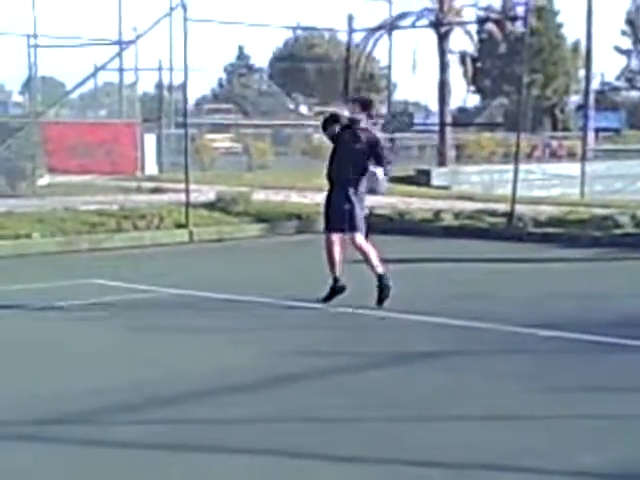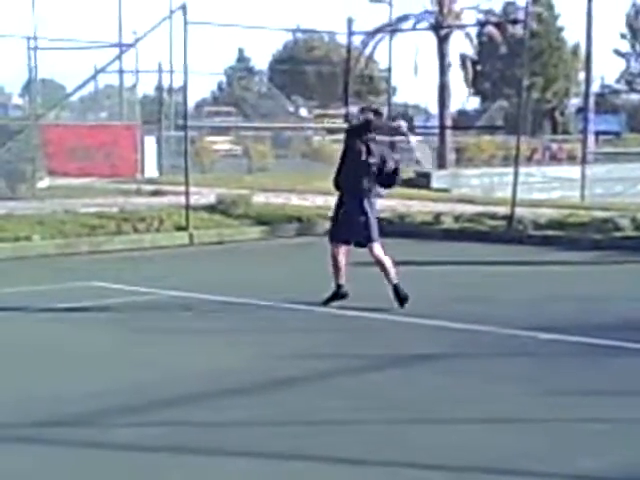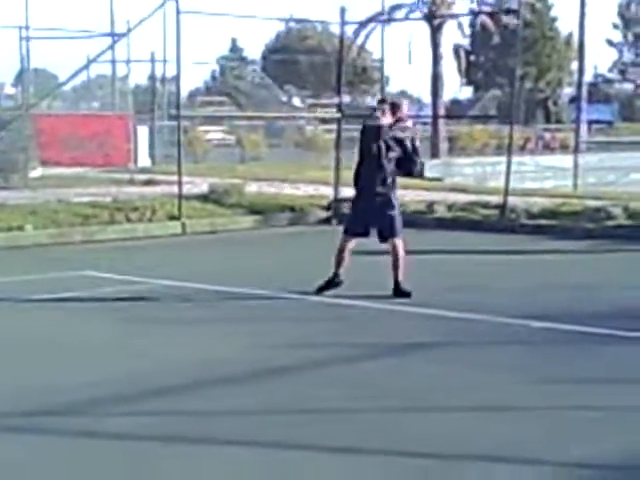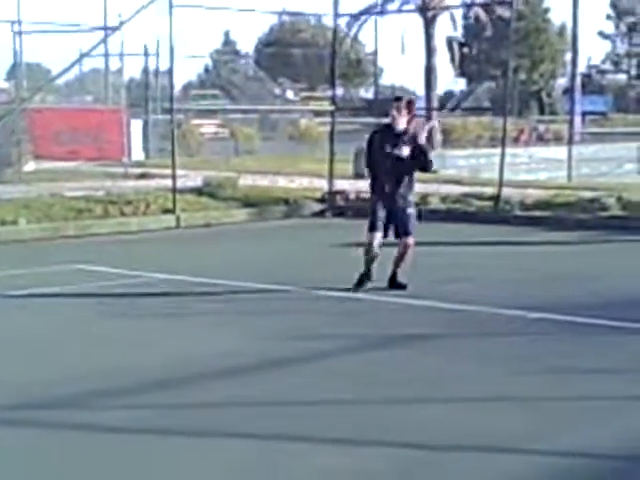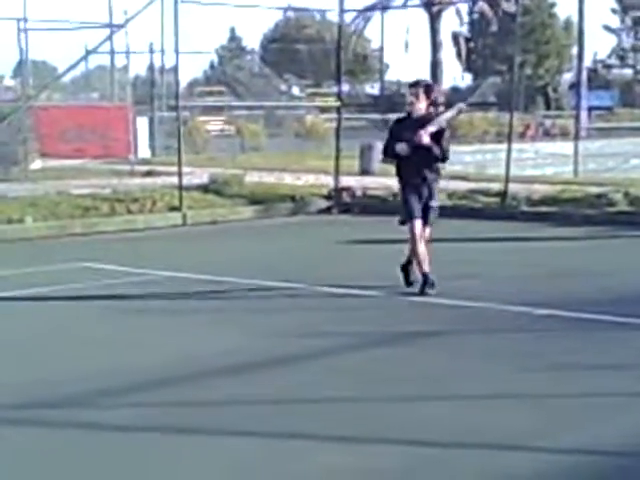
dt=0.2s
person 1, frame 1
left shoulder: (370, 138)
right shoulder: (344, 129)
left elbow: (382, 163)
right elbow: (328, 126)
right wrist: (340, 119)
left hip: (352, 193)
right hip: (335, 191)
left knee: (357, 240)
right knee: (331, 240)
left ankle: (382, 280)
right ankle: (337, 284)
person 1, frame 2
left shoulder: (382, 151)
right shoulder: (353, 137)
left elbow: (388, 183)
right elbow: (366, 126)
left wrist: (395, 169)
right wrist: (391, 127)
left hip: (364, 203)
right hip: (344, 201)
left knee: (375, 250)
right knee: (336, 249)
left ankle: (397, 288)
right ankle: (340, 289)
person 1, frame 3
left shoulder: (399, 141)
right shoulder: (368, 132)
left elbow: (409, 168)
right elbow: (375, 130)
left wrist: (413, 145)
right wrist: (397, 127)
left hip: (385, 198)
right hip: (364, 196)
left knee: (396, 244)
right knee: (346, 243)
left ankle: (398, 285)
right ankle: (336, 277)
person 1, frame 4
left shoulder: (416, 139)
right shoulder: (378, 135)
left elbow: (426, 167)
right elbow: (371, 163)
left wrist: (421, 145)
right wrist: (396, 154)
left hip: (403, 196)
right hip: (380, 195)
left knee: (407, 243)
right knee: (374, 242)
left ankle: (393, 277)
right ankle: (367, 272)
person 1, frame 5
right shoulder: (399, 125)
left elbow: (443, 157)
right elbow: (386, 151)
left wrist: (429, 143)
right wrist: (396, 149)
left hip: (429, 185)
right hip: (409, 185)
left knee: (424, 235)
right knee: (415, 230)
left ankle: (408, 265)
right ankle: (427, 278)
